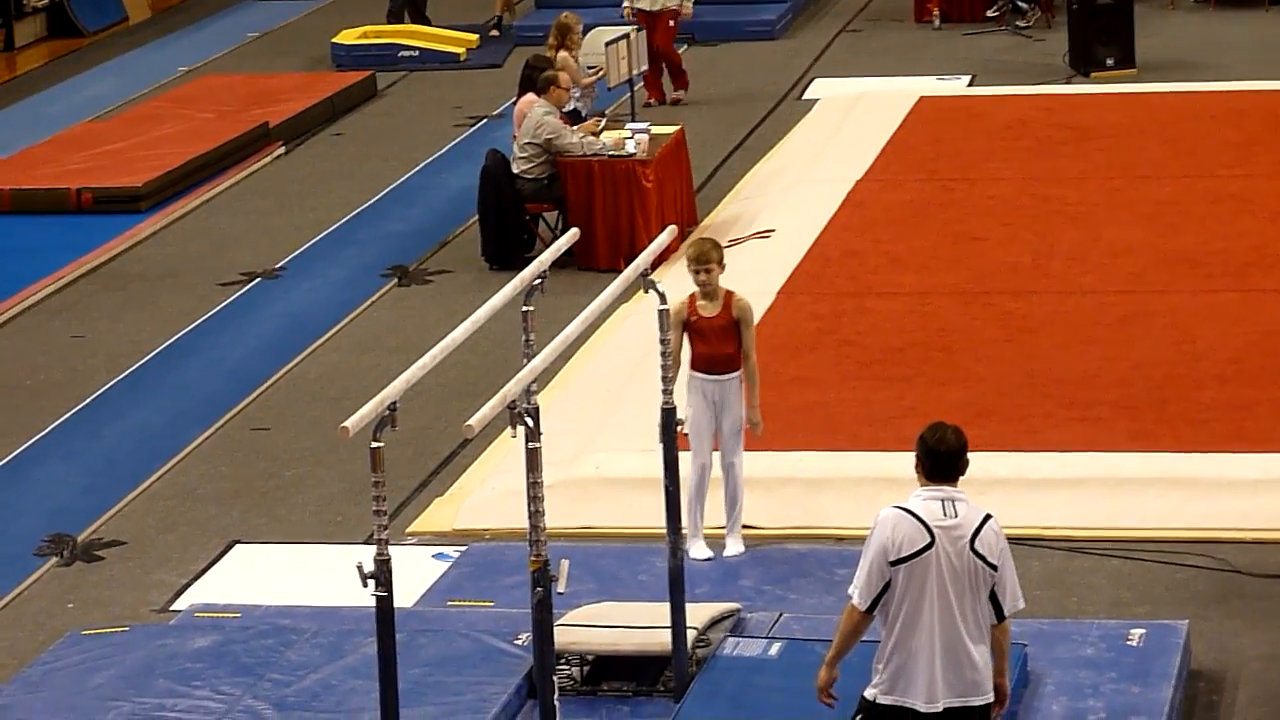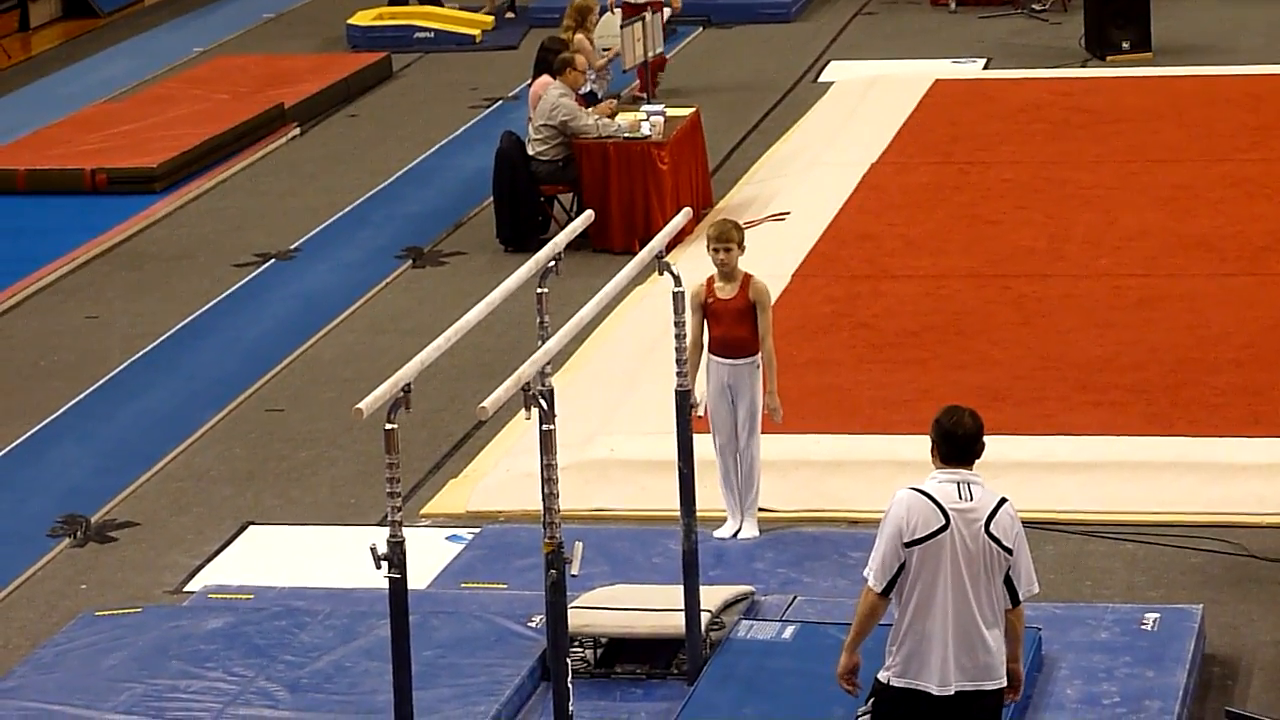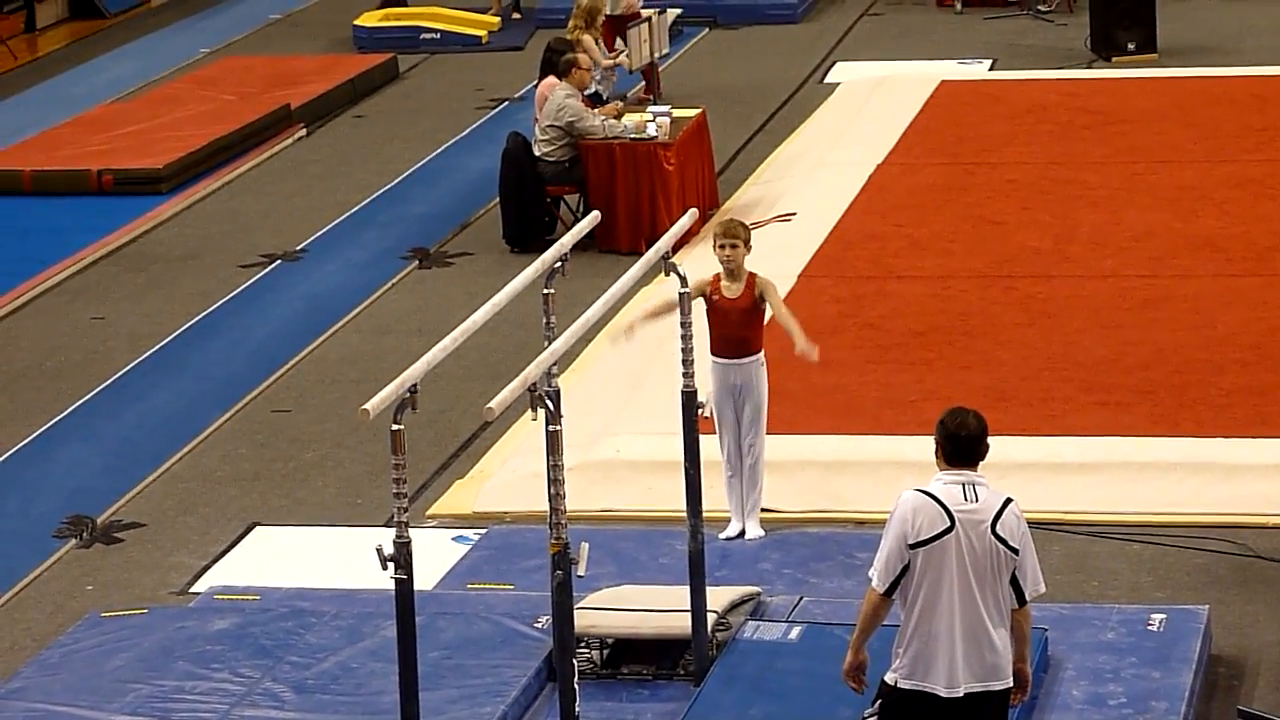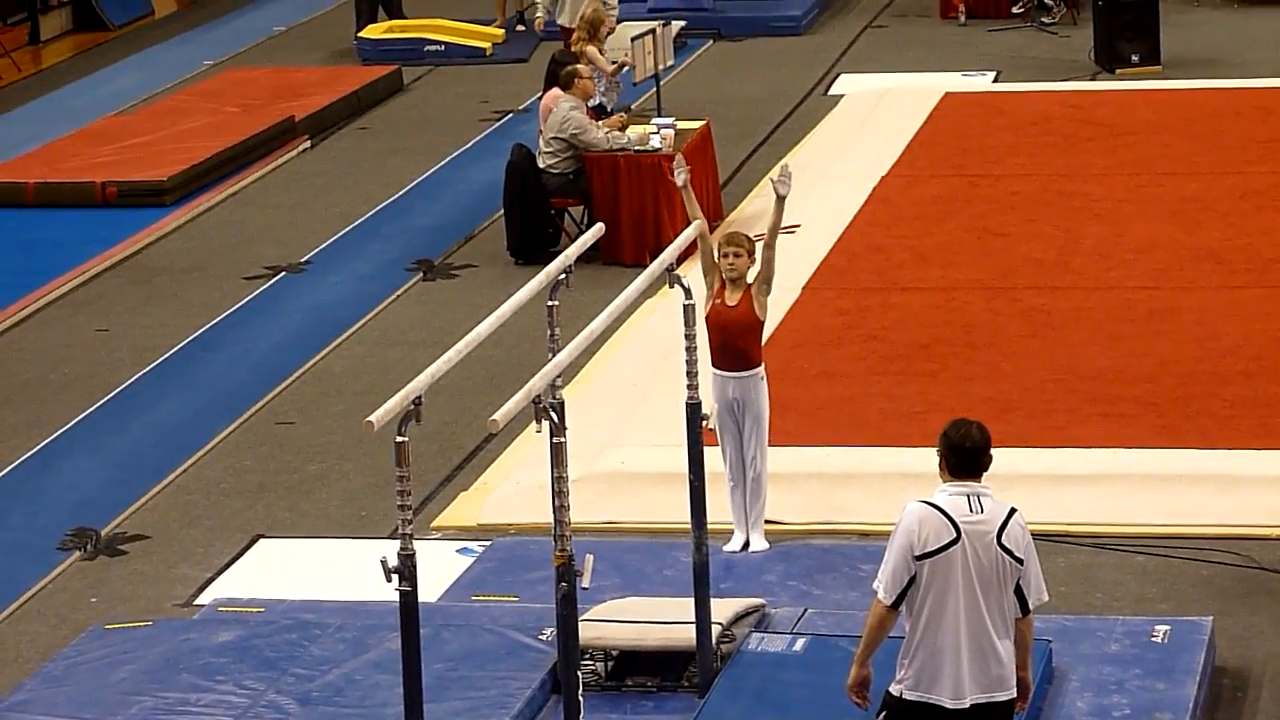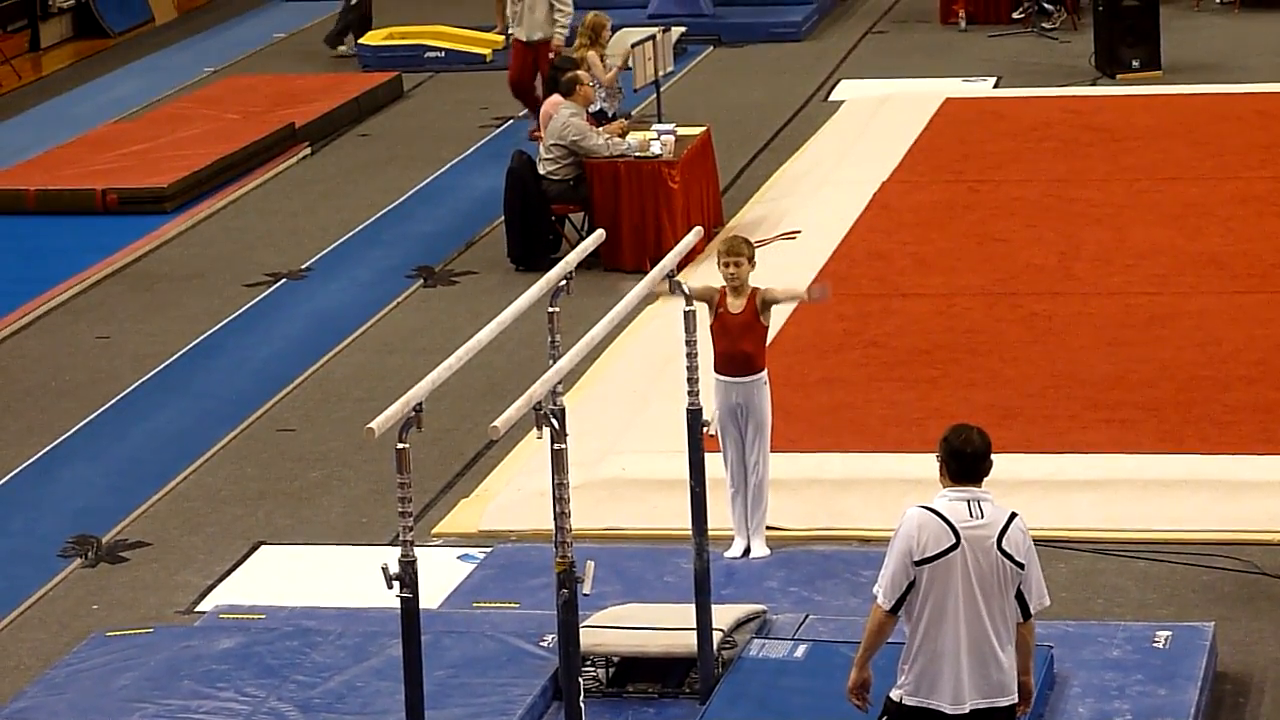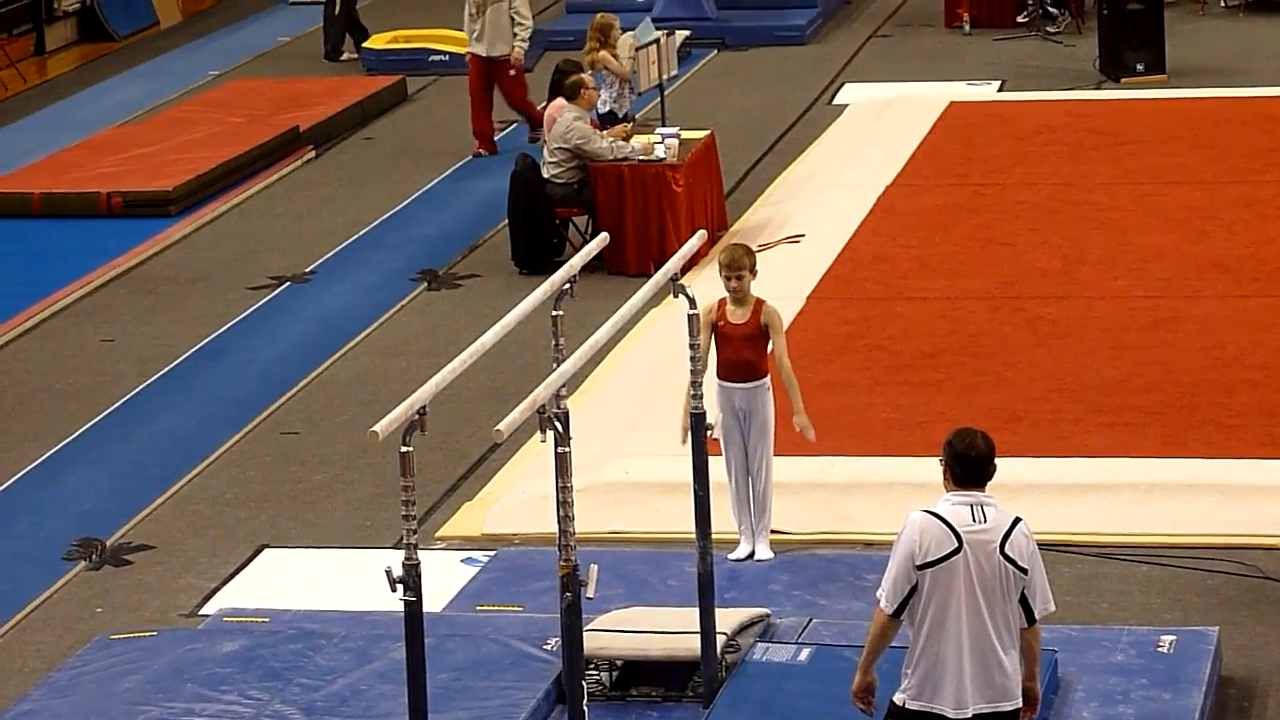
dt=0.4s
person 1, frame 1
left shoulder: (739, 306)
right shoulder: (682, 310)
left elbow: (750, 357)
right elbow: (673, 357)
left wrist: (754, 404)
left hip: (731, 386)
right hip: (699, 386)
left knee: (732, 461)
right knee: (700, 464)
left ankle: (734, 532)
right ankle: (695, 536)
person 1, frame 2
left shoulder: (756, 289)
right shoulder: (701, 292)
left elbow: (766, 341)
right elbow: (695, 342)
left wrist: (772, 390)
left hip: (748, 370)
right hip: (717, 371)
left knee: (748, 446)
right knee: (723, 446)
left ankle: (749, 515)
right ankle: (733, 514)
person 1, frame 3
left shoulder: (759, 284)
right shoulder: (708, 285)
left elbow: (781, 311)
right elbow: (673, 302)
left wrist: (800, 339)
right wrist: (639, 320)
left hip: (752, 369)
right hip: (721, 370)
left knee: (752, 445)
right knee: (728, 447)
left ankle: (751, 516)
right ankle: (735, 515)
person 1, frame 4
left shoulder: (758, 292)
right shoulder: (713, 288)
left elbow: (770, 243)
right elbow: (701, 234)
left wrist: (780, 200)
right wrist: (685, 188)
left hip: (751, 383)
right hip: (721, 384)
left knee: (755, 460)
right knee: (732, 461)
left ankle: (756, 530)
right ankle: (740, 529)
person 1, frame 5
left shoulder: (761, 297)
right shoulder: (714, 296)
left elbow: (785, 295)
right elbow: (686, 290)
left wrist: (808, 292)
left hip: (754, 387)
right hip: (724, 388)
left knee: (757, 466)
right knee: (734, 466)
left ankle: (757, 534)
right ankle: (741, 535)
person 1, frame 6
left shoulder: (767, 313)
right shoulder: (712, 312)
left elbow: (782, 362)
right elbow: (700, 359)
left wrist: (798, 410)
right wrist: (688, 408)
left hip: (757, 393)
right hip: (727, 394)
left knee: (760, 469)
right knee: (736, 469)
left ankle: (762, 537)
right ankle: (745, 537)
person 2, frame 1
left shoulder: (893, 523)
right shoulder: (988, 529)
left elbow: (862, 607)
right elbow: (999, 617)
left wrist: (830, 664)
right wrist: (1000, 675)
left hip: (900, 688)
right hip: (970, 690)
person 2, frame 2
left shoulder: (908, 504)
right shoulder: (1003, 513)
left elbow: (878, 591)
right elbow: (1014, 602)
left wrist: (851, 651)
right wrist: (1014, 660)
left hip: (914, 671)
right hip: (983, 674)
person 2, frame 3
left shoulder: (913, 506)
right shoulder: (1008, 513)
left elbow: (882, 592)
right elbow: (1020, 602)
left wrist: (856, 649)
right wrist: (1020, 661)
left hip: (920, 673)
right hip: (989, 675)
person 2, frame 4
left shoulder: (918, 517)
right shoulder: (1012, 523)
left elbow: (888, 604)
right elbow: (1023, 612)
left wrist: (860, 663)
right wrist: (1022, 669)
left hip: (925, 686)
right hip: (993, 686)
person 2, frame 5
left shoulder: (918, 522)
right shoulder: (1013, 527)
left elbow: (886, 609)
right elbow: (1025, 615)
left wrist: (861, 665)
right wrist: (1025, 674)
left hip: (925, 691)
right hip: (994, 692)
person 2, frame 6
left shoulder: (920, 527)
right shoulder: (1017, 533)
left elbow: (890, 612)
right elbow: (1030, 621)
left wrist: (865, 670)
right wrist: (1031, 679)
left hip: (928, 696)
right hip: (999, 696)
